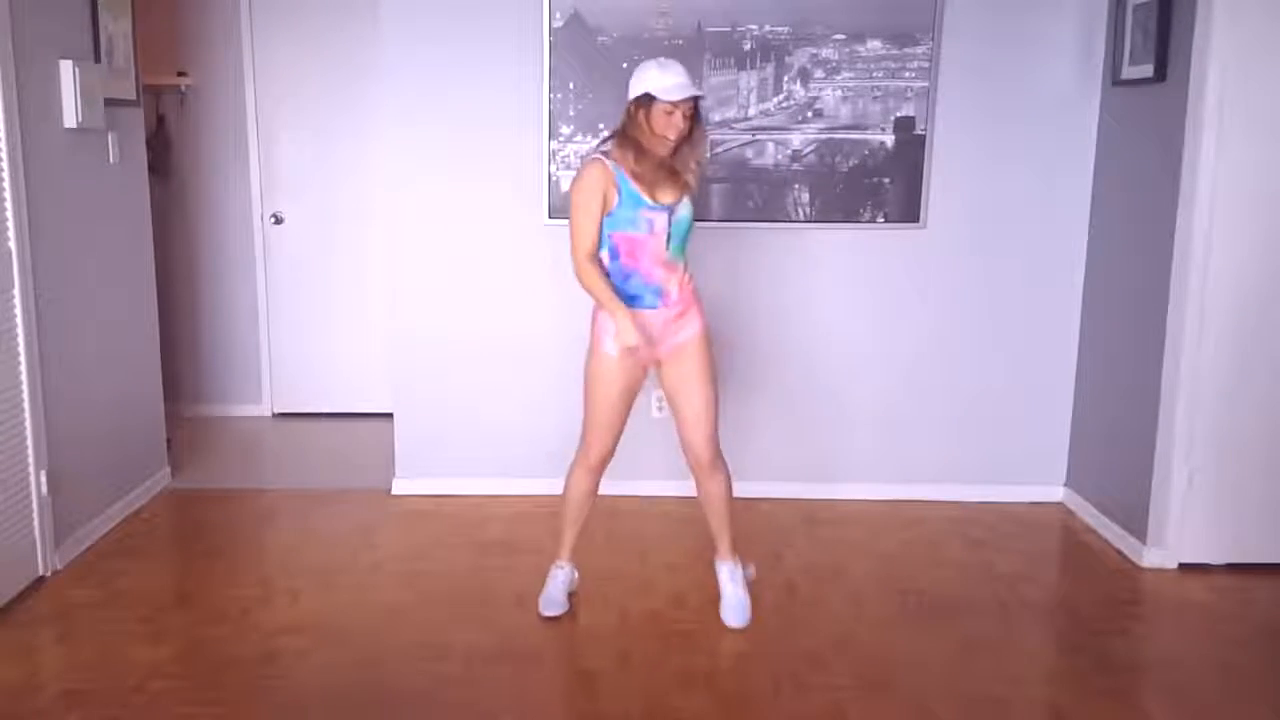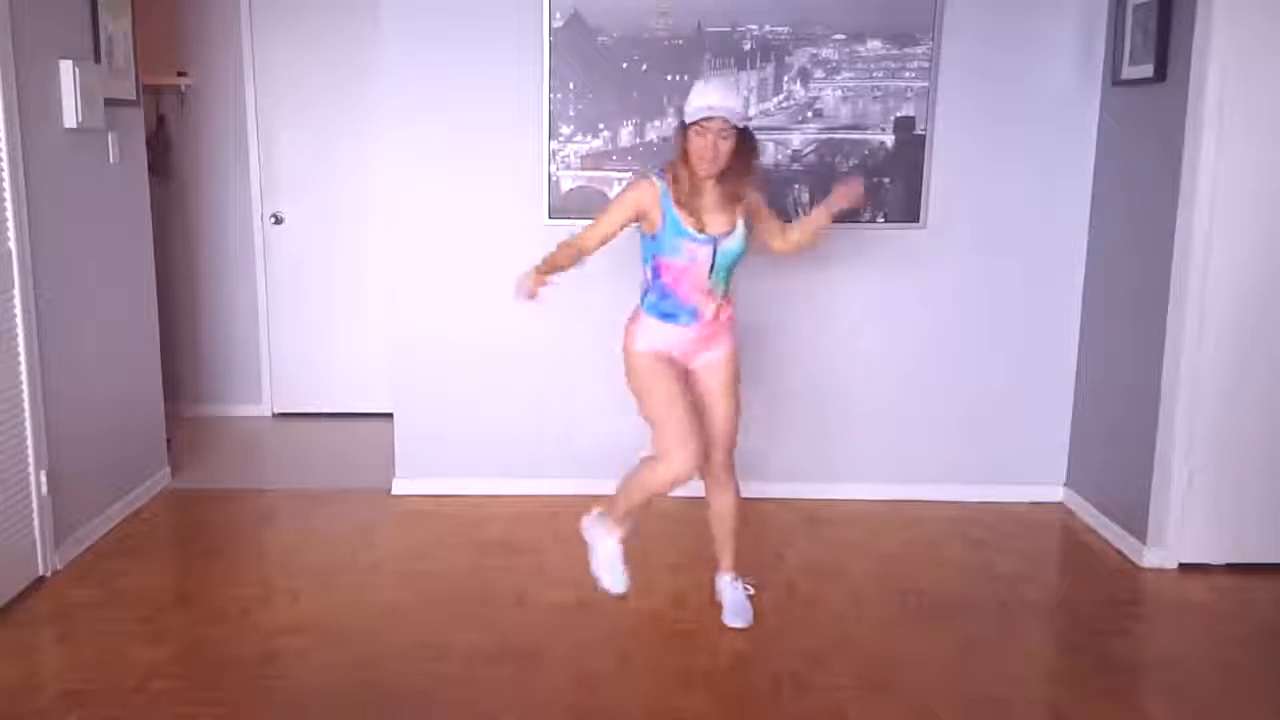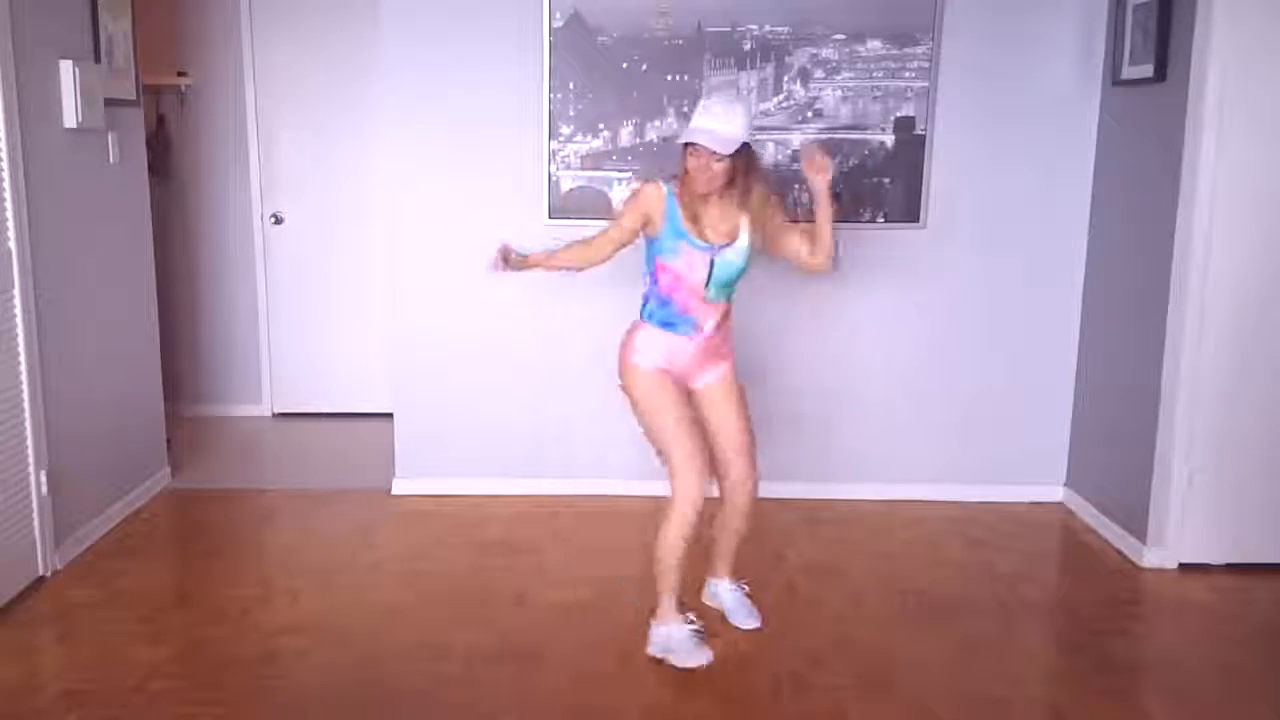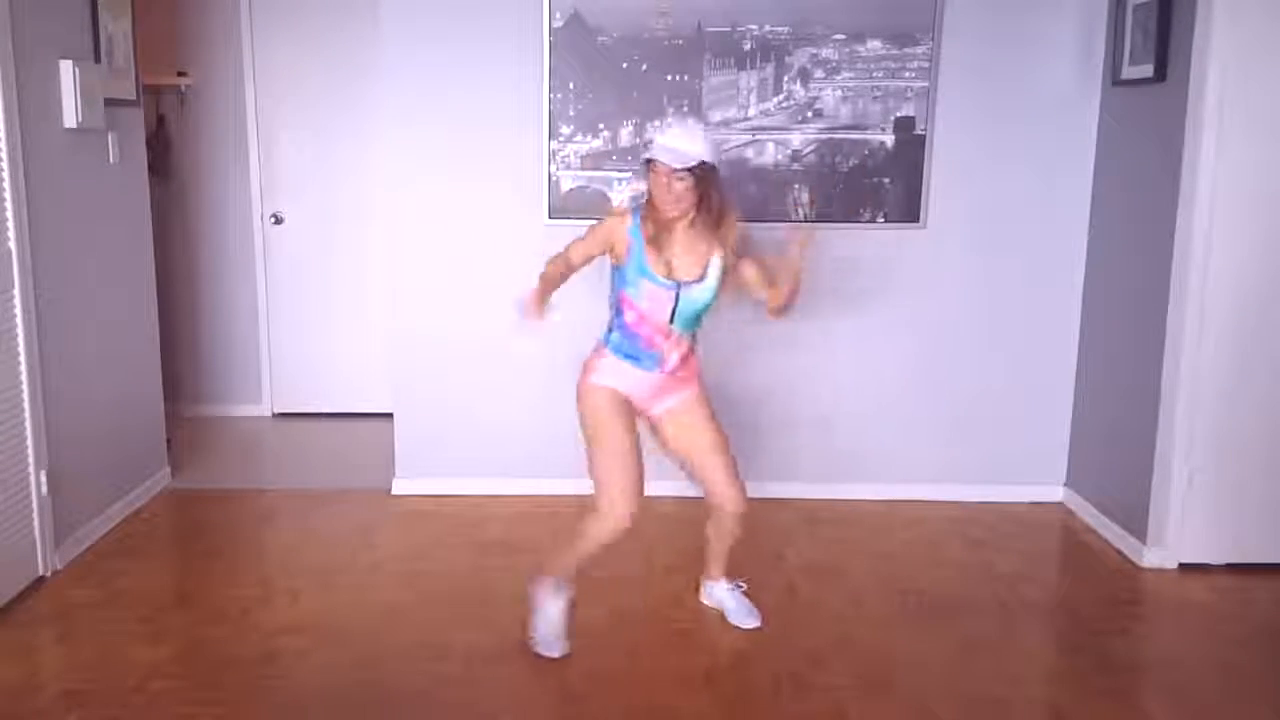
dt=0.3s
person 1, frame 1
left shoulder: (680, 171)
right shoulder: (599, 173)
right elbow: (584, 259)
right wrist: (621, 314)
left hip: (682, 324)
right hip: (623, 329)
left knee: (704, 452)
right knee: (593, 455)
left ankle: (728, 566)
right ankle: (562, 568)
person 1, frame 2
left shoulder: (742, 194)
right shoulder: (649, 193)
left elbow: (783, 241)
right elbow: (585, 241)
left wrist: (828, 208)
right wrist: (543, 269)
left hip: (713, 343)
right hip: (652, 343)
left knee: (720, 464)
right knee: (680, 460)
left ankle: (727, 577)
right ankle: (608, 521)
person 1, frame 3
left shoulder: (755, 210)
right shoulder: (656, 199)
left elbow: (819, 261)
right elbow: (597, 251)
left wrist: (821, 194)
right wrist: (526, 260)
left hip: (710, 361)
right hip: (651, 359)
left knee: (743, 484)
right knee: (692, 484)
left ankle: (721, 581)
right ankle: (668, 622)
person 1, frame 4
left shoulder: (721, 236)
right shoulder: (622, 227)
left elbow: (775, 302)
right elbow: (568, 259)
left wrist: (793, 266)
right wrist: (543, 289)
left hip: (675, 386)
right hip: (610, 381)
left knee: (730, 499)
right knee: (616, 512)
left ankle: (715, 583)
right ankle: (554, 585)
